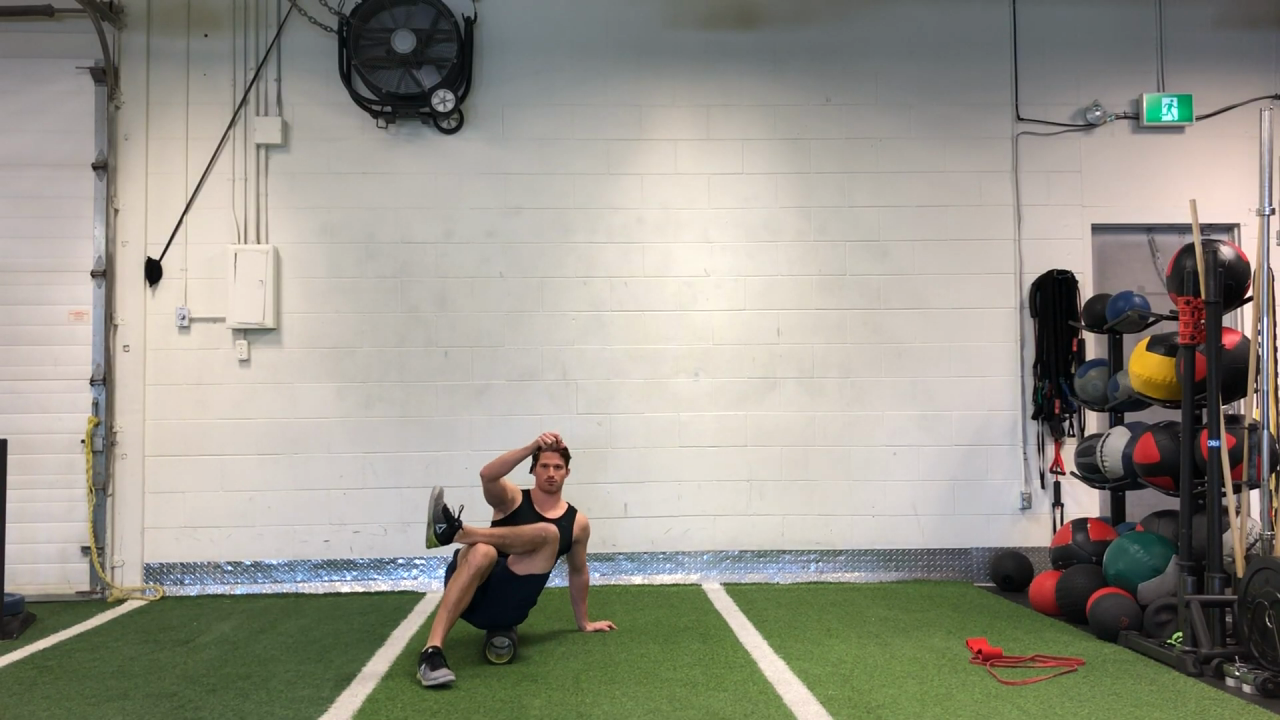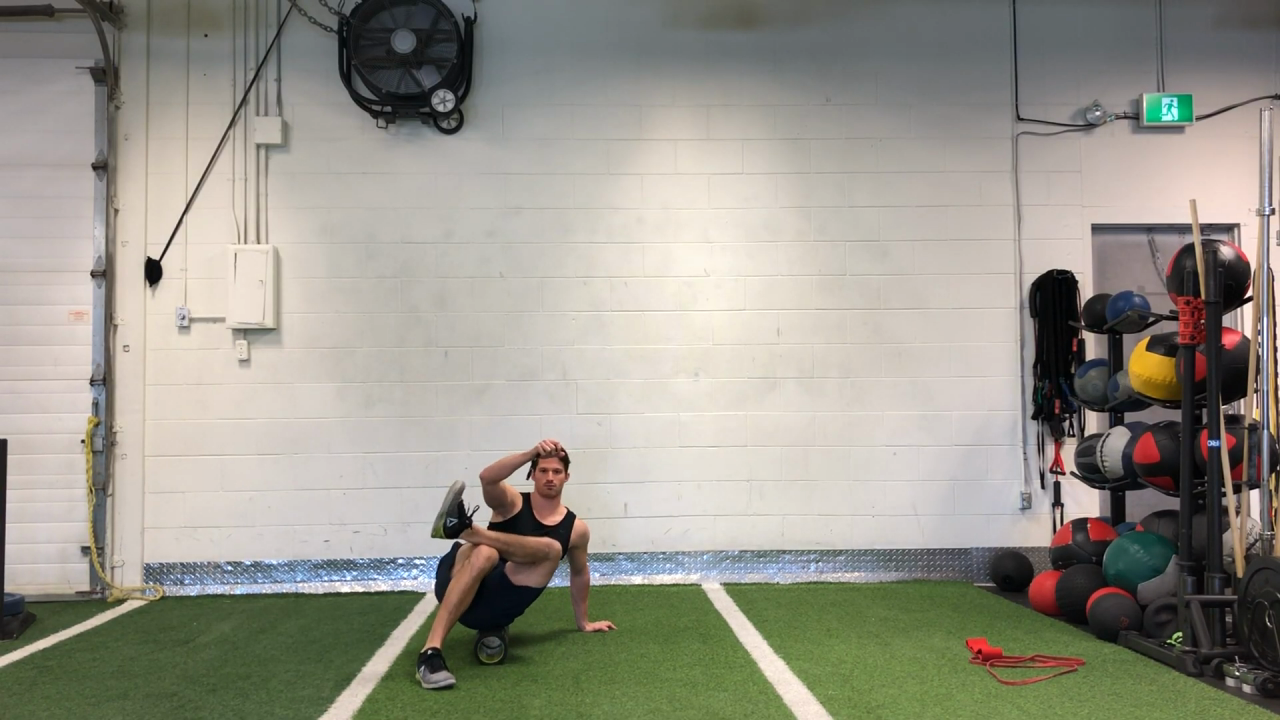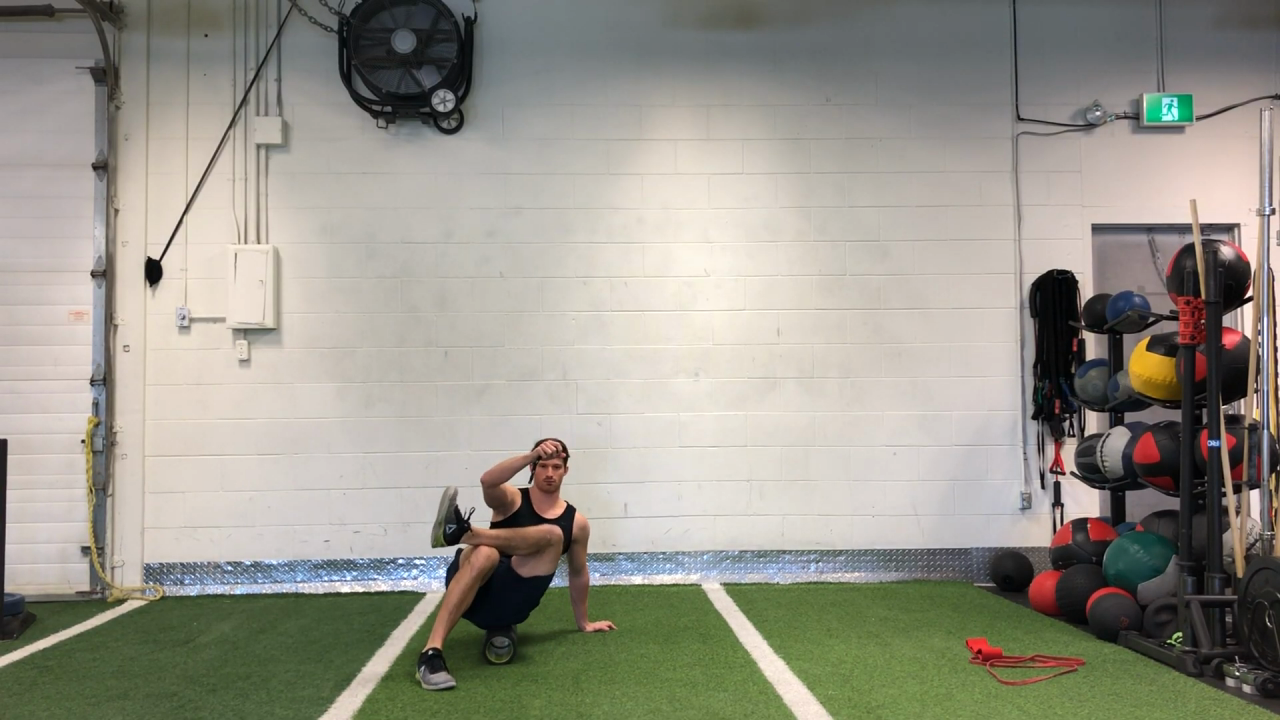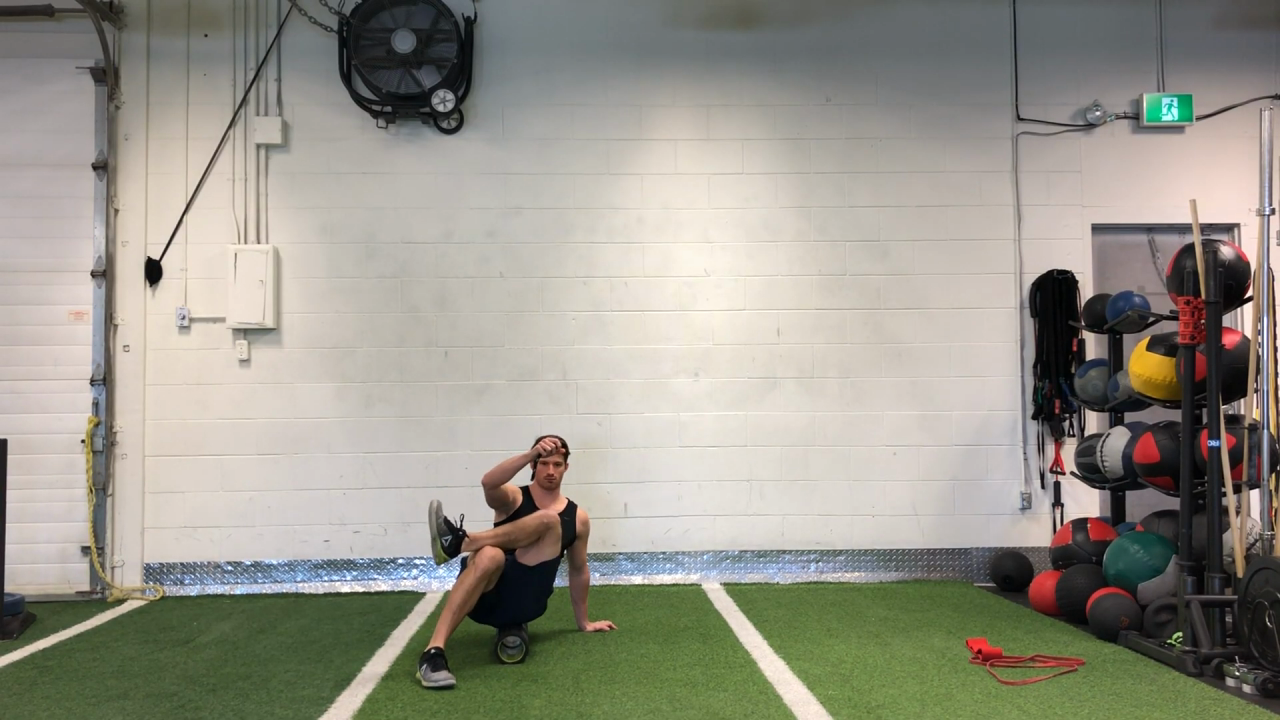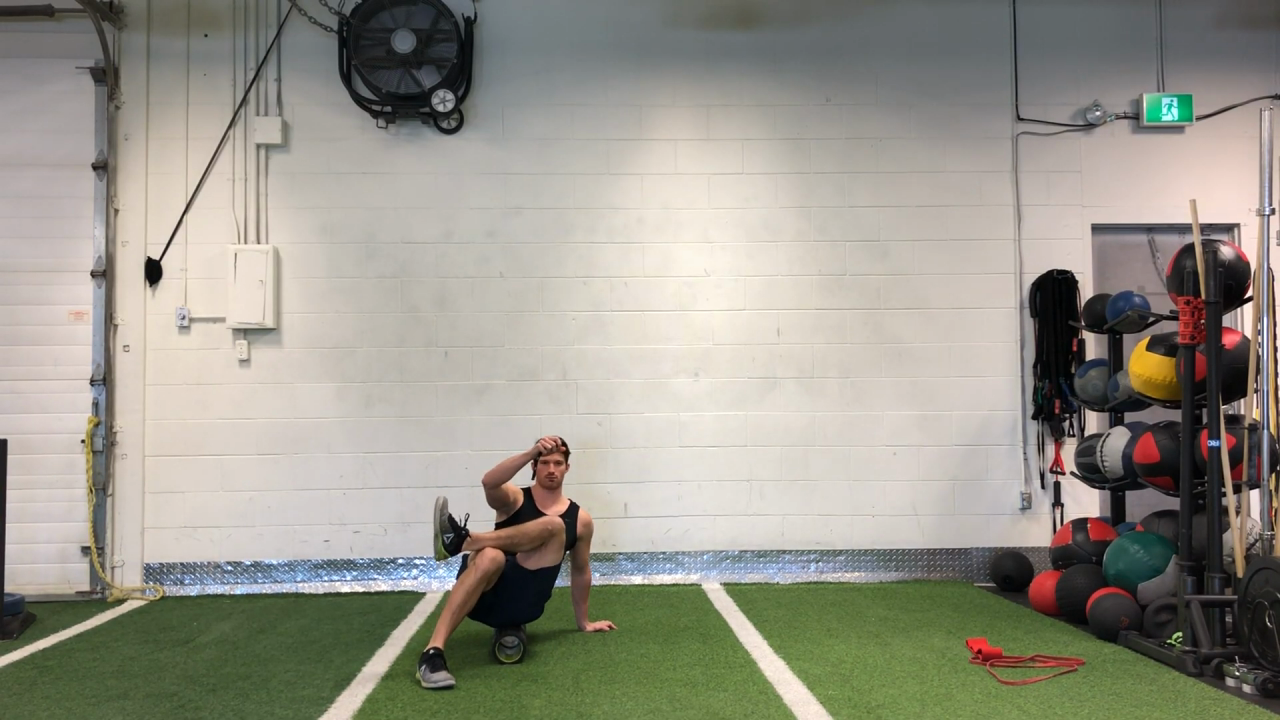
dt=0.2s
person 1, frame 1
left shoulder: (577, 523)
right shoulder: (512, 499)
left elbow: (578, 572)
right elbow: (487, 475)
left wrist: (583, 622)
right wrist: (533, 447)
left hip: (505, 611)
right hip: (469, 590)
left knee: (550, 534)
right knee: (482, 552)
right ankle: (432, 651)
person 1, frame 2
left shoulder: (576, 529)
right shoulder: (511, 502)
left elbow: (579, 574)
right elbow: (487, 478)
left wrist: (583, 622)
right wrist: (532, 453)
left hip: (495, 610)
right hip: (459, 583)
left knee: (552, 549)
right knee: (484, 553)
right ankle: (431, 652)
person 1, frame 3
left shoulder: (577, 523)
right shoulder: (511, 499)
left elbow: (578, 572)
right elbow: (488, 481)
left wrist: (583, 622)
right wrist: (532, 455)
left hip: (508, 606)
right hip: (477, 593)
left knee: (552, 535)
right knee: (485, 554)
right ankle: (432, 652)
person 1, frame 4
left shoulder: (578, 518)
right shoulder: (513, 498)
left elbow: (578, 571)
right elbow: (488, 483)
left wrist: (583, 621)
right wrist: (532, 453)
left hip: (524, 604)
right hip: (486, 594)
left knee: (549, 520)
right knee: (490, 555)
right ankle: (434, 653)
person 1, frame 5
left shoulder: (580, 520)
right shoulder: (514, 499)
left elbow: (580, 571)
right elbow: (489, 482)
left wrist: (583, 622)
right wrist: (532, 451)
left hip: (522, 606)
right hip: (486, 594)
left knee: (553, 526)
right knee: (490, 557)
right ankle: (433, 652)
